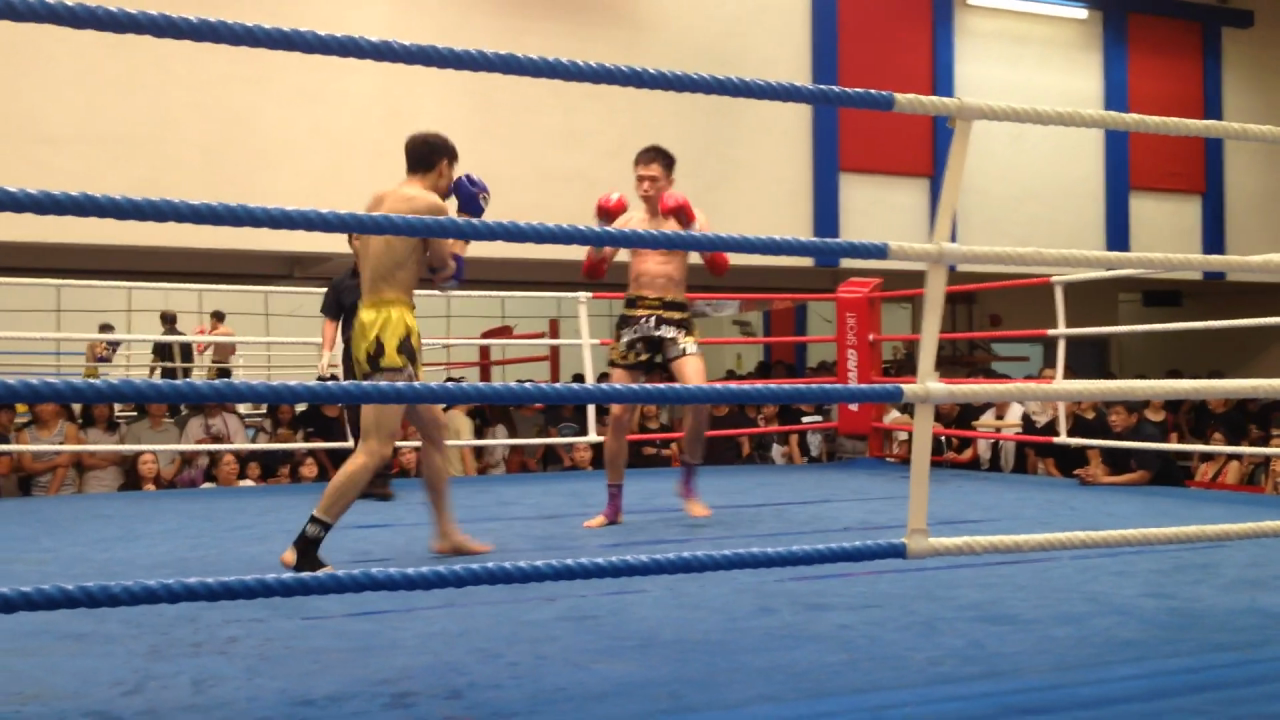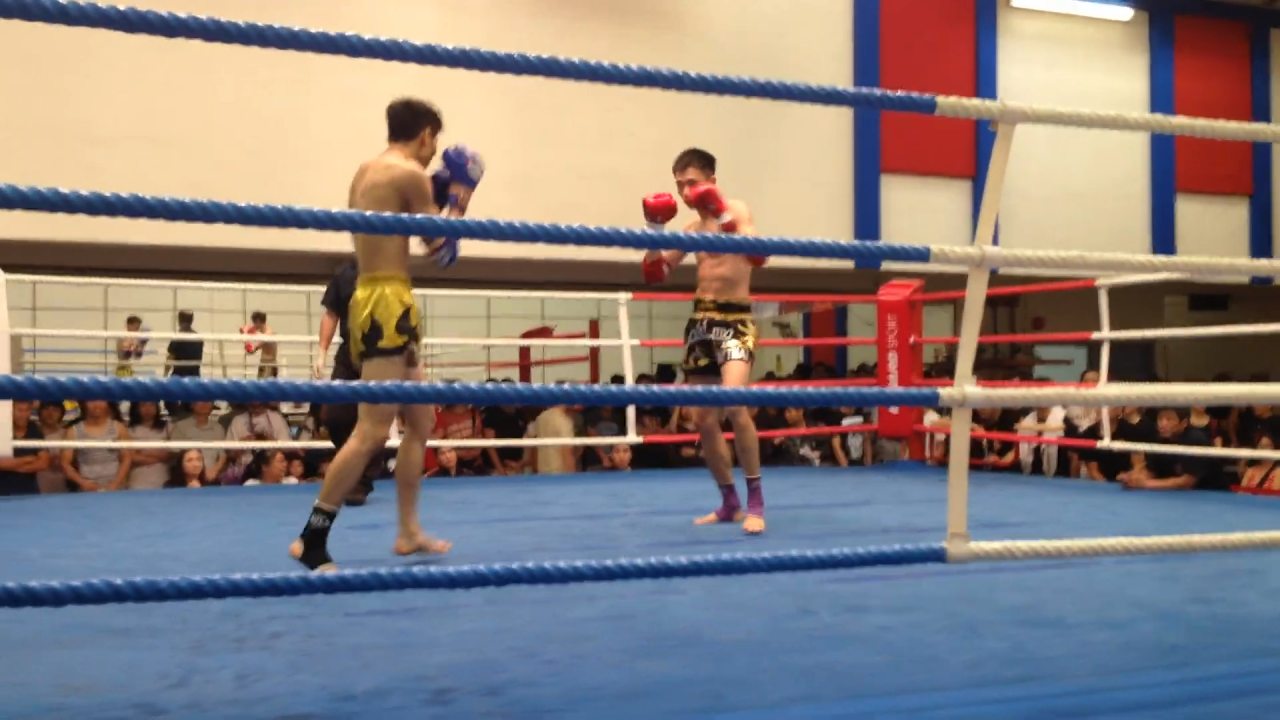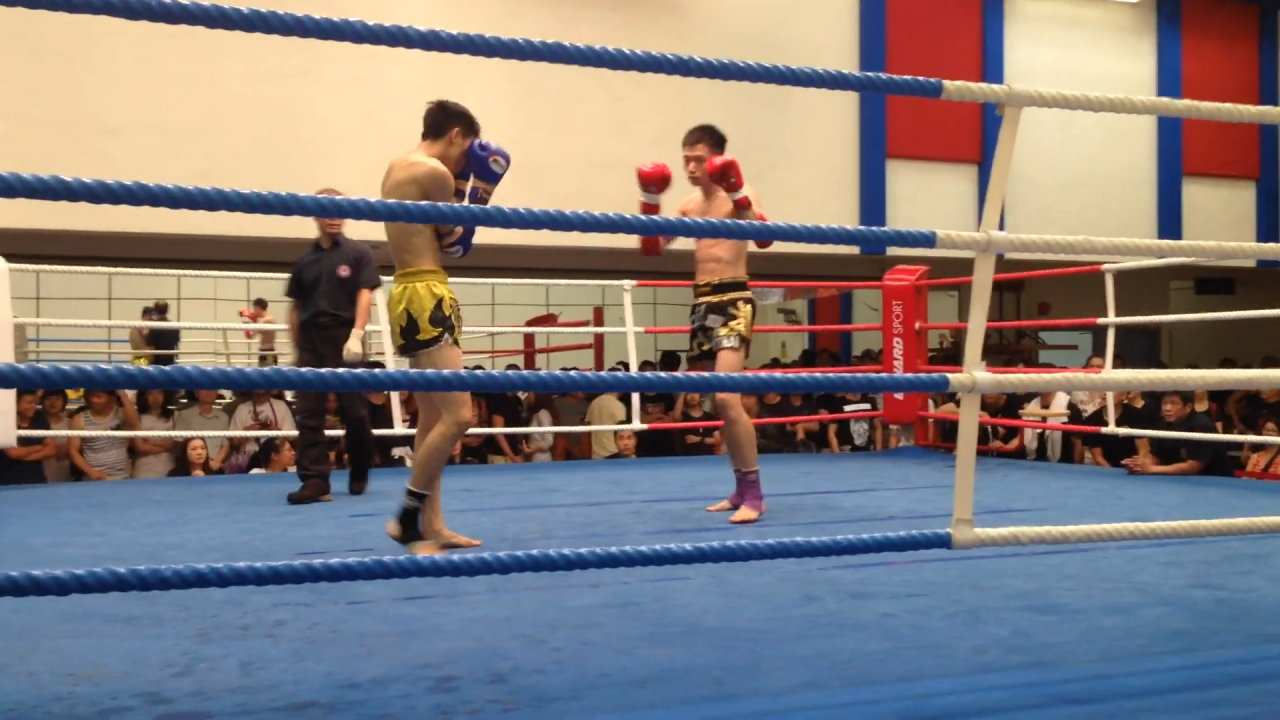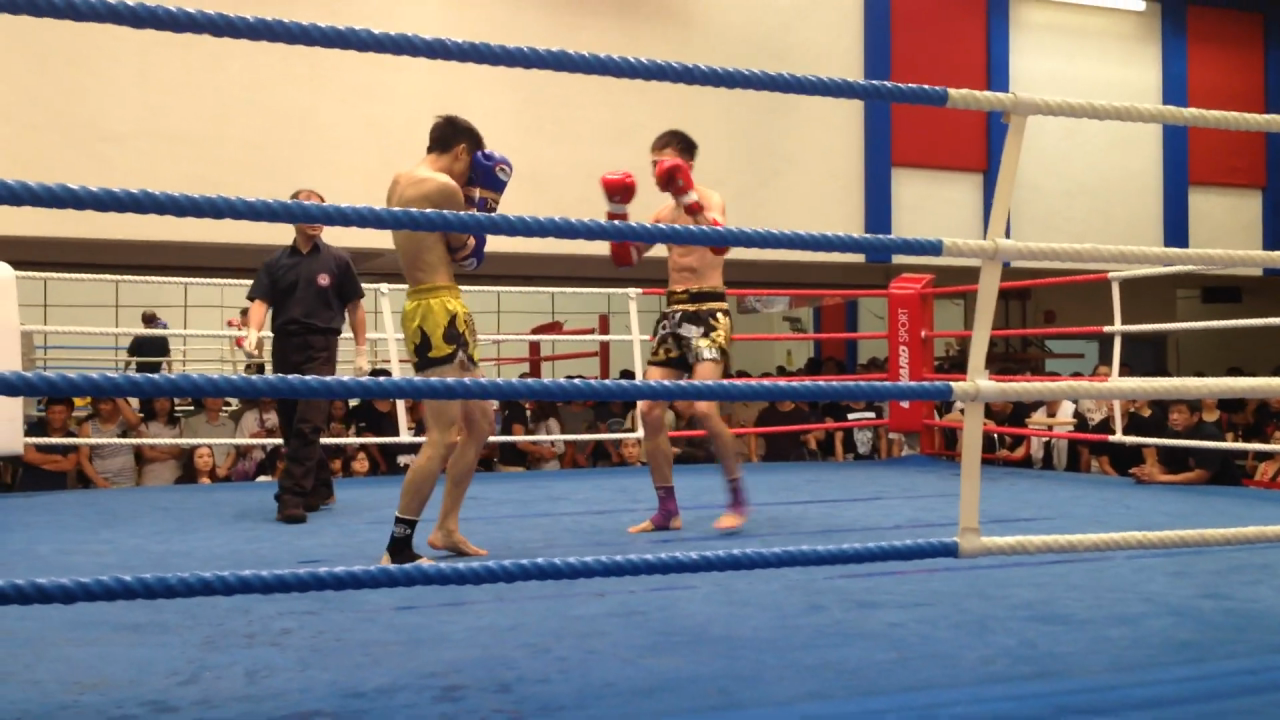
dt=0.5s
person 1, frame 1
left shoulder: (379, 200)
right shoulder: (433, 205)
right elbow: (446, 273)
right wrist: (469, 218)
left hip: (379, 322)
right hip: (388, 326)
left knee: (435, 428)
right knee: (375, 449)
left ankle: (448, 532)
right ankle: (304, 548)
person 1, frame 2
left shoulder: (367, 172)
right shoulder: (407, 173)
right elbow: (442, 247)
left wrist: (434, 195)
right wrist: (462, 190)
left hip: (381, 302)
right hip: (388, 305)
left knee: (420, 421)
right knee: (372, 432)
left ankle: (410, 532)
right ankle: (311, 540)
person 1, frame 3
left shoulder: (397, 168)
right shoulder: (434, 171)
right elbow: (455, 242)
left wrist: (458, 182)
right wrist: (479, 188)
left hip: (412, 296)
right hip: (425, 296)
left knee: (434, 420)
right knee: (458, 415)
left ankle: (431, 525)
right ankle: (408, 518)
person 1, frame 4
left shoulder: (400, 183)
right shoulder: (444, 188)
right elbow: (468, 254)
left wrist: (469, 193)
right wrist: (489, 196)
left hip: (431, 312)
right hip: (437, 313)
left knee: (480, 421)
right knee: (442, 438)
left ankle: (447, 526)
right ankle: (399, 547)
person 2, frame 1
left shoulder: (688, 216)
right shoulder: (626, 221)
left elbow: (720, 268)
right elbow: (592, 272)
left wrist: (692, 229)
left hip: (675, 318)
right hip: (635, 317)
right knee: (618, 414)
left ankle: (689, 483)
right ankle: (613, 507)
person 2, frame 2
left shoulder: (733, 218)
right shoulder: (691, 230)
left elbow: (759, 257)
right elbow: (655, 274)
left wrist: (725, 215)
right wrist: (655, 229)
left hip: (735, 320)
right hip: (701, 322)
left knee: (734, 404)
right knee: (704, 422)
left ankle: (755, 502)
right ankle: (730, 503)
person 2, frame 3
left shoulder: (739, 193)
right shoulder: (688, 205)
left elbow: (764, 238)
right elbow: (651, 248)
left wrist: (737, 190)
right wrist: (650, 199)
left hip: (732, 300)
right hip: (702, 303)
left knee: (726, 398)
right knee: (720, 404)
left ankle: (753, 495)
right ankle: (742, 490)
person 2, frame 4
left shoulder: (707, 198)
right shoulder: (663, 214)
left elbow: (719, 245)
right elbow: (623, 259)
left wrist: (687, 195)
right wrist: (617, 209)
left hip: (709, 311)
right hip: (674, 314)
left knee: (703, 409)
right knee: (650, 412)
left ankle: (737, 497)
right ankle: (667, 509)
person 3, frame 1
right shoulder: (340, 283)
right elbow: (331, 320)
right wrist: (326, 354)
right hip: (354, 356)
right knee: (357, 420)
left ankle: (380, 477)
right ankle: (367, 478)
person 3, frame 2
right shoulder: (342, 276)
right elbow: (331, 315)
right wrist: (321, 353)
right hip: (348, 353)
right knee: (333, 417)
left ankle: (362, 482)
person 3, frame 3
left shoulder: (358, 253)
right shoulder: (305, 261)
left elbow: (366, 295)
right elbow: (296, 306)
left wrist: (356, 335)
right wrist: (295, 349)
left hip: (345, 343)
right hip: (311, 342)
left knee: (354, 412)
right knee: (308, 414)
left ankle: (360, 472)
right ankle: (315, 481)
person 3, frame 4
left shoulder: (337, 260)
right shoulder: (276, 263)
left elbow: (354, 307)
right elbow: (260, 302)
left wrist: (361, 350)
right wrist: (252, 333)
left hip: (320, 349)
right hip: (284, 348)
left knee: (307, 424)
right knee: (292, 424)
left ankle: (294, 496)
right ankle: (319, 487)
